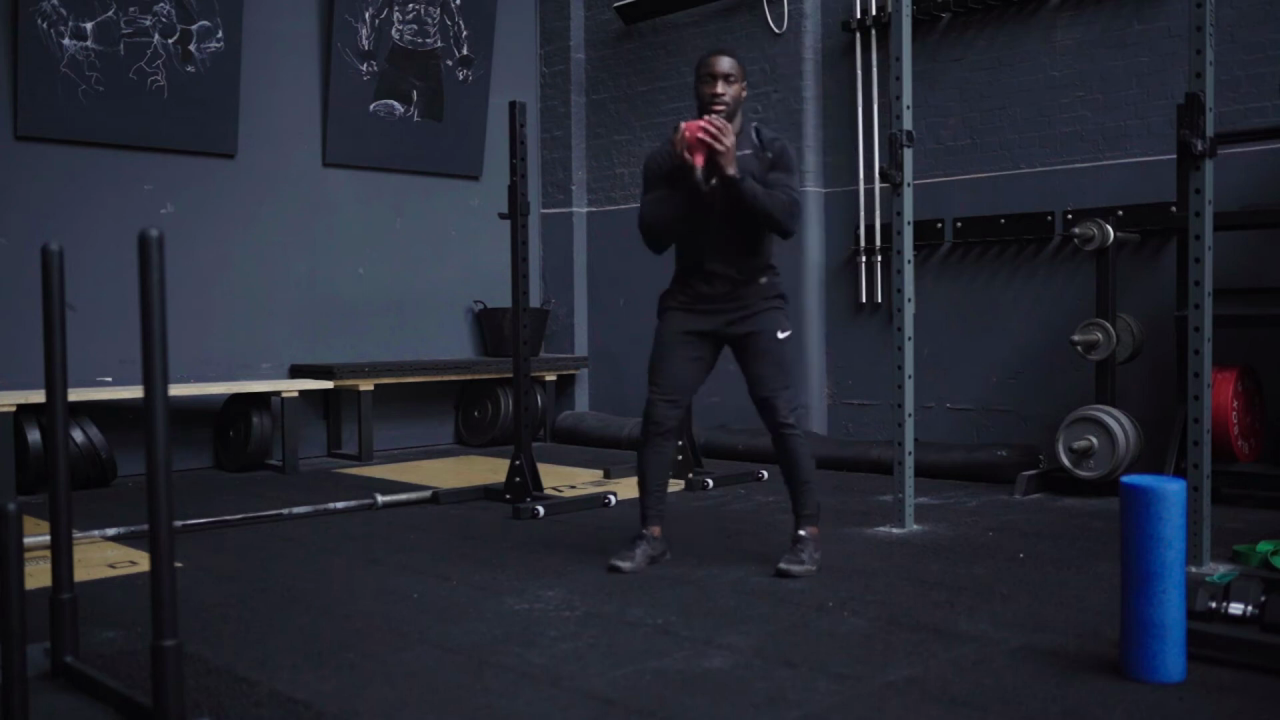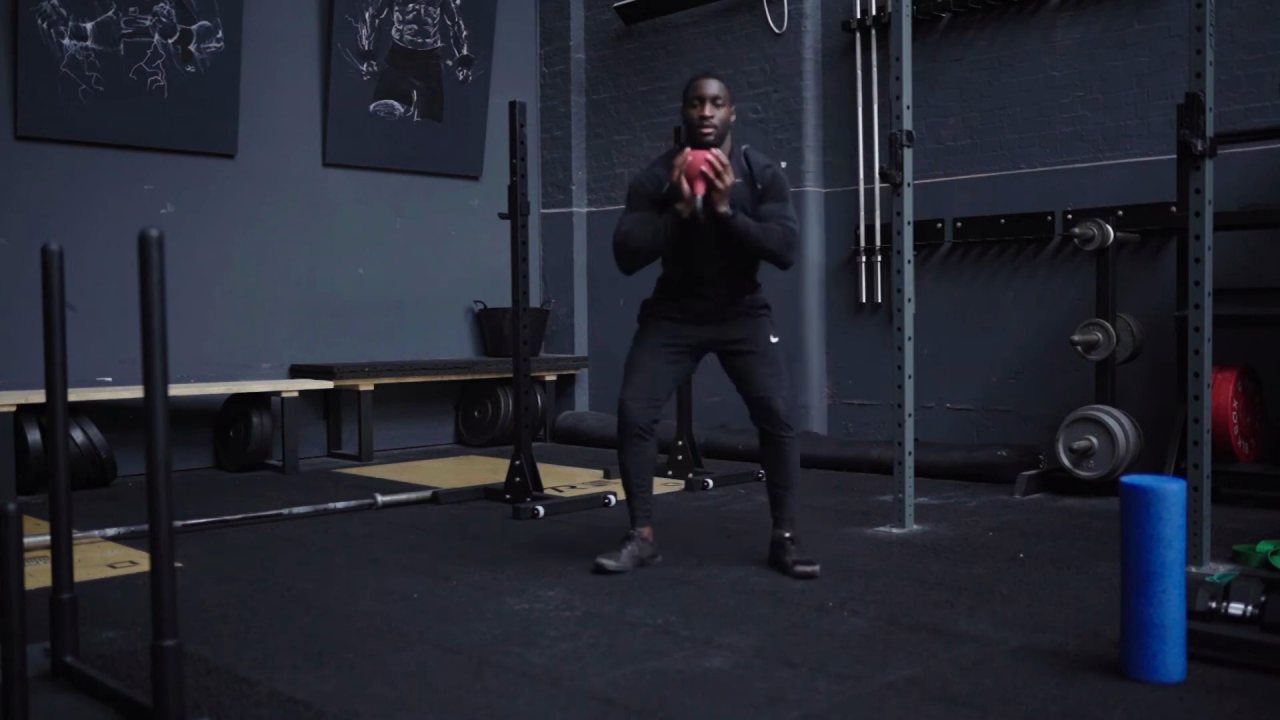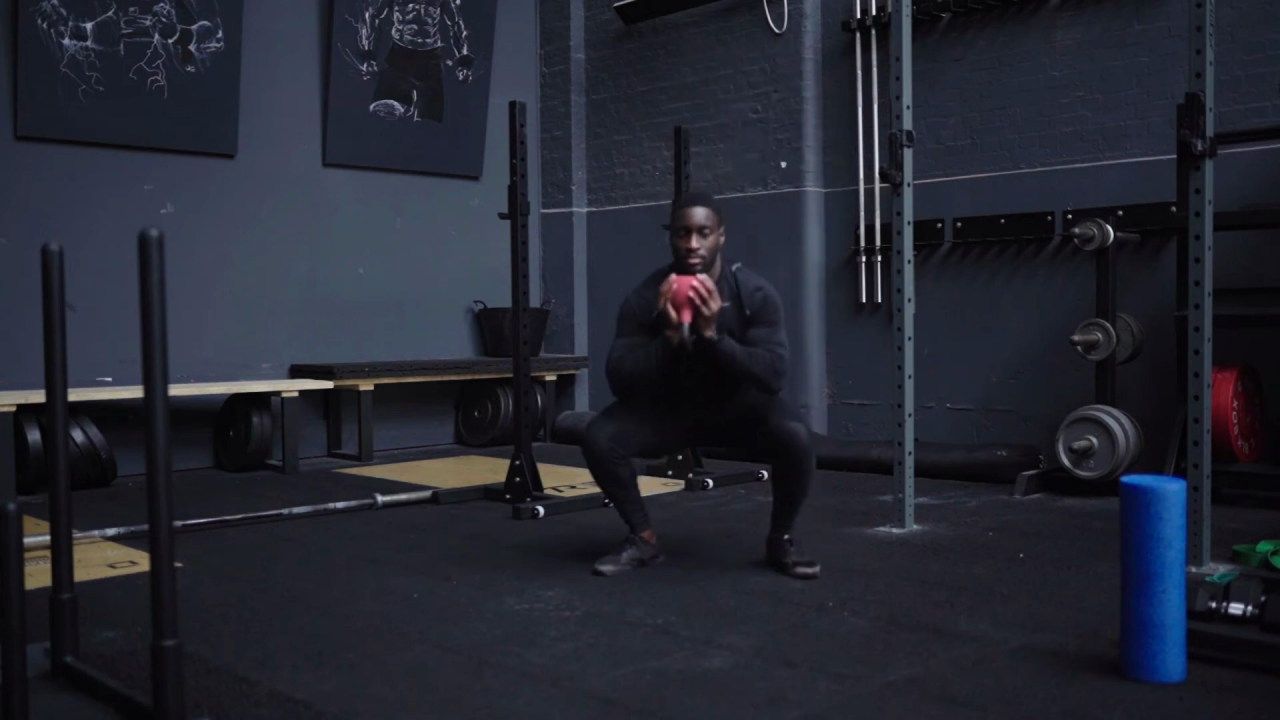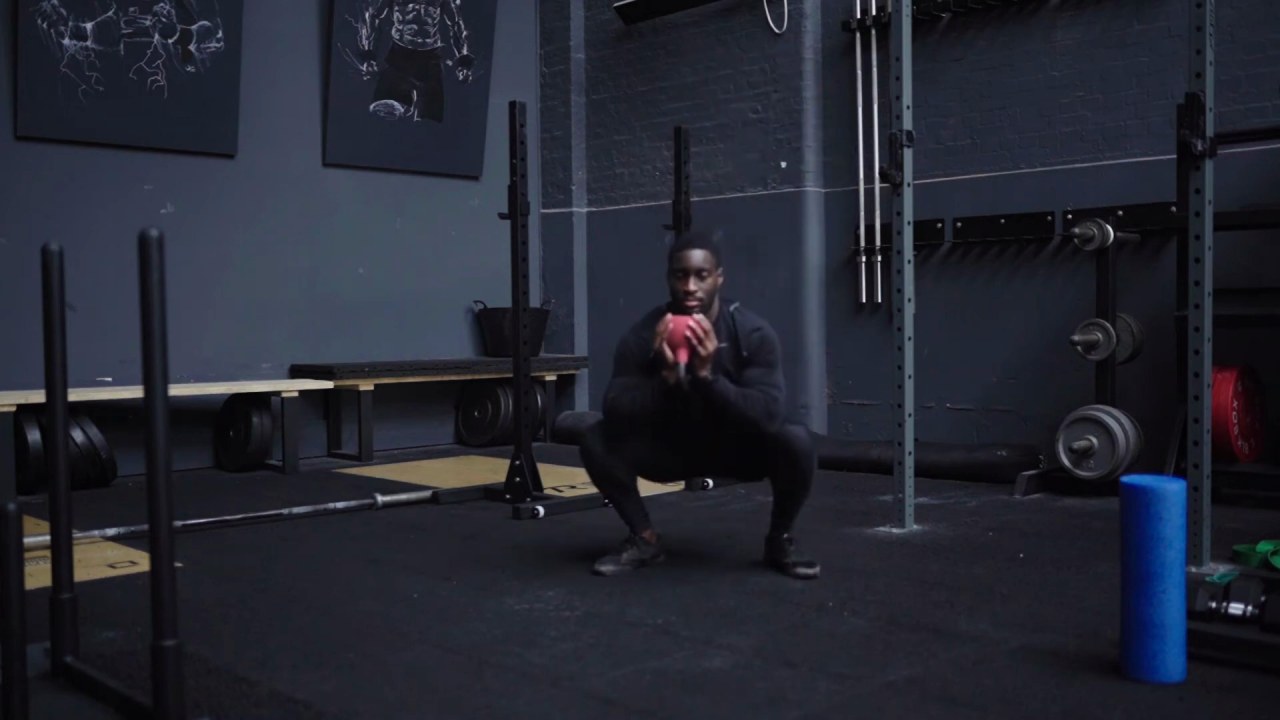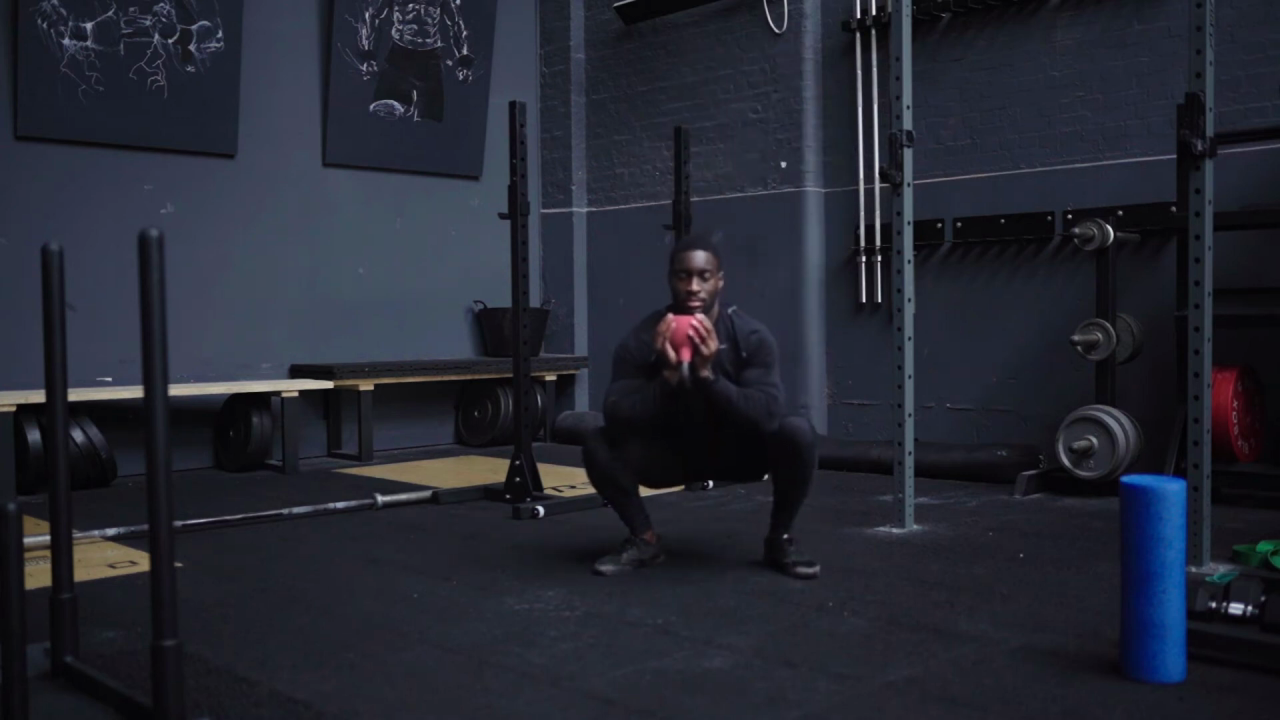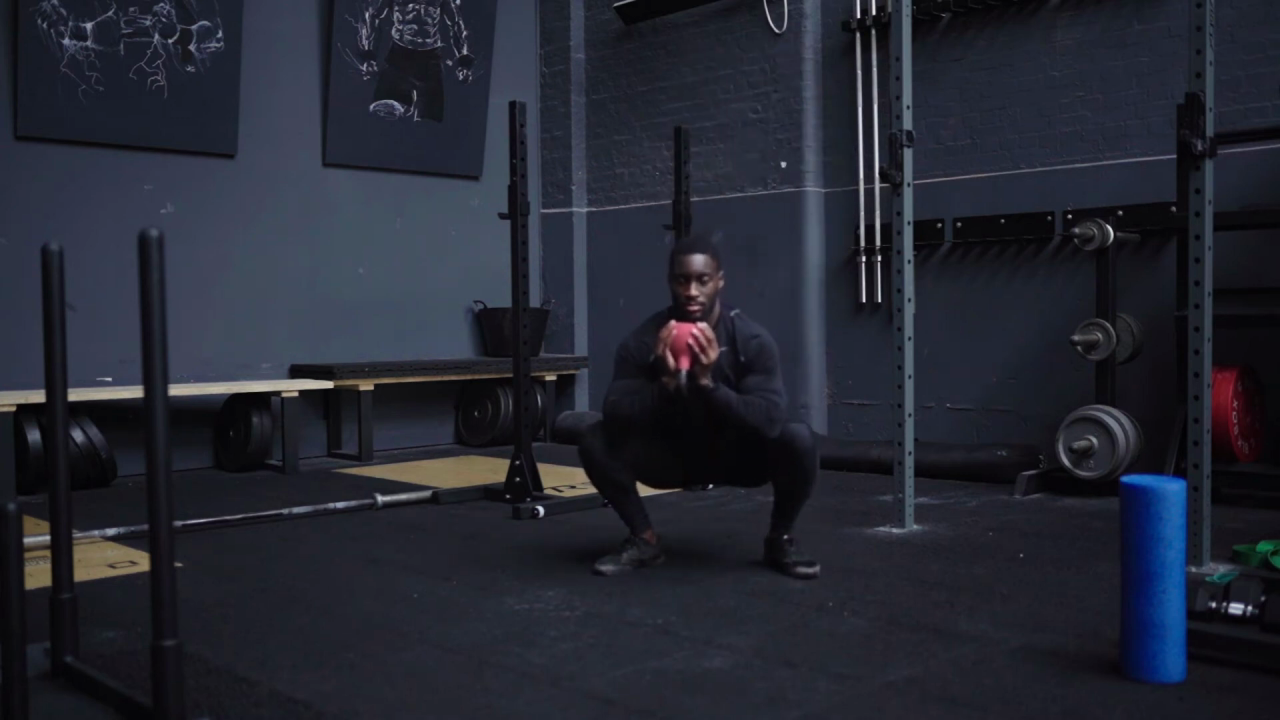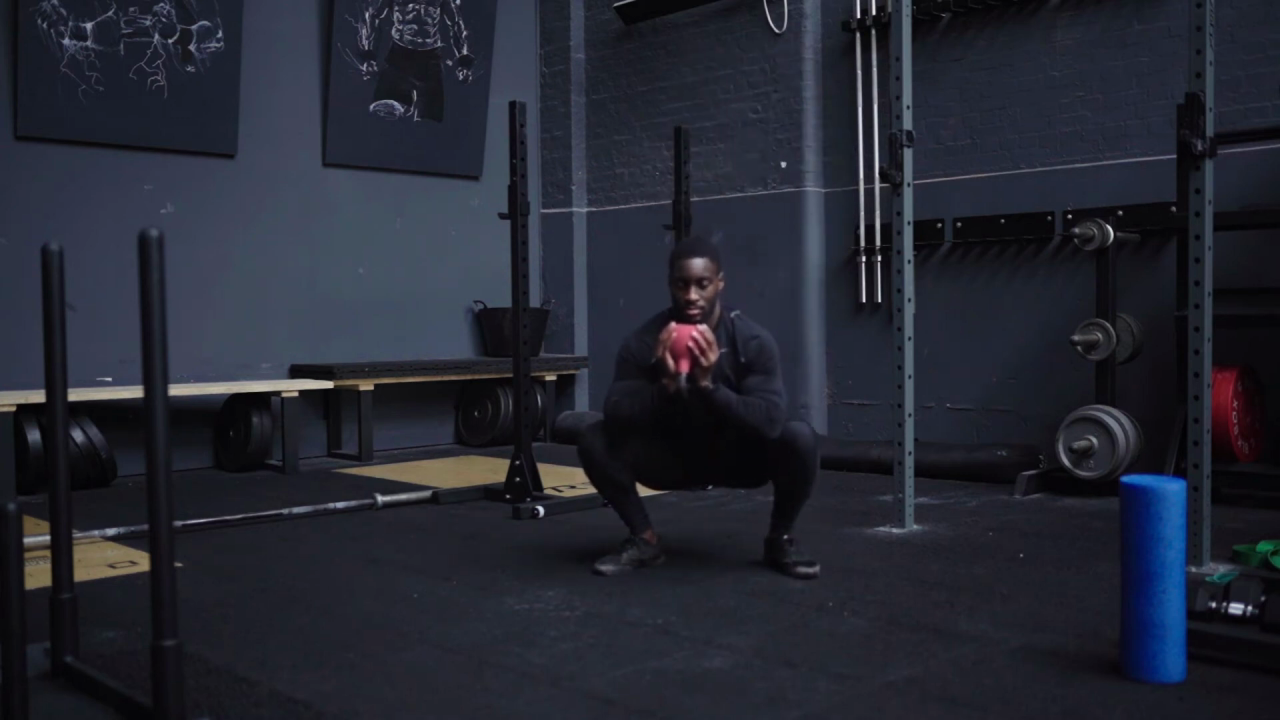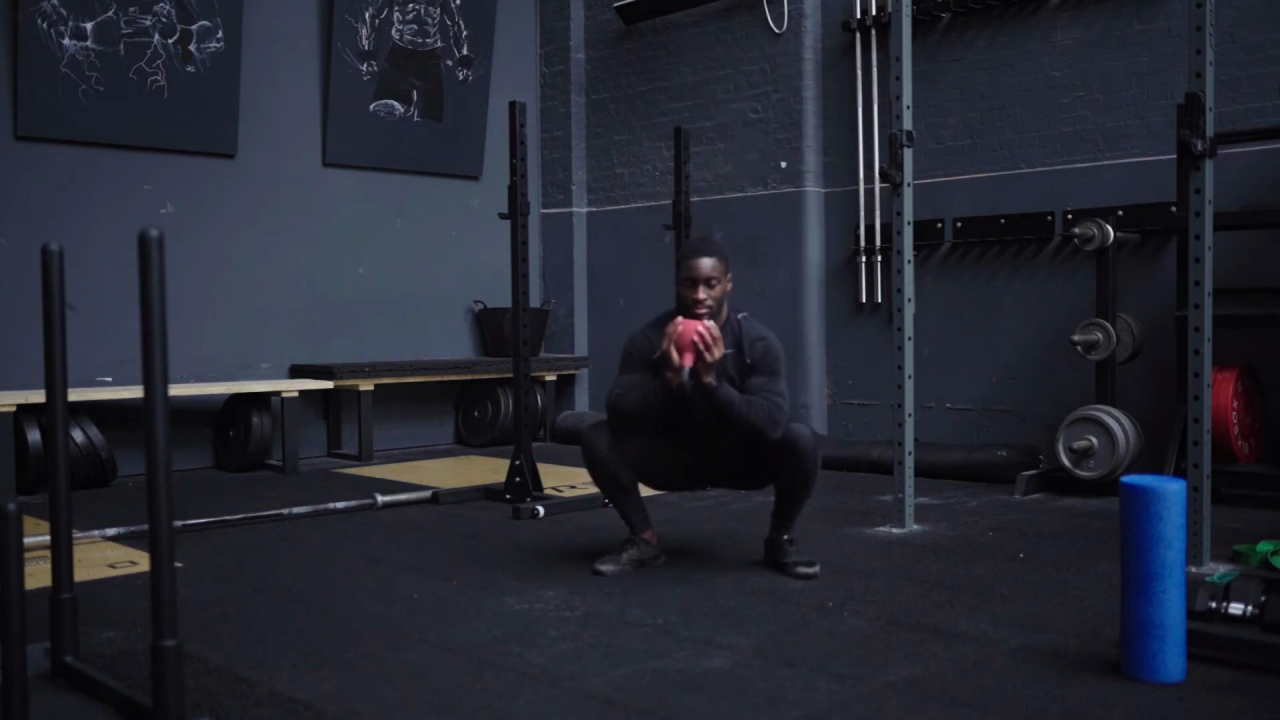
dt=0.5s
person 1, frame 1
left shoulder: (771, 148)
right shoulder: (666, 156)
left elbow: (787, 219)
right elbow: (655, 236)
left wrist: (733, 176)
right wrist: (689, 180)
left hip: (755, 301)
right hip: (689, 304)
left knee: (781, 415)
right knee: (661, 415)
left ankle: (808, 533)
right ankle: (651, 533)
person 1, frame 2
left shoulder: (762, 173)
right shoulder: (655, 178)
left elbow: (785, 249)
right elbow: (626, 257)
left wrist: (725, 210)
right wrist: (680, 210)
left hip: (742, 314)
right hip: (672, 316)
left knee: (776, 414)
right knee: (634, 411)
left ankle: (783, 537)
right ankle: (642, 535)
person 1, frame 3
left shoulder: (755, 293)
right shoulder: (645, 299)
left elbow: (773, 374)
right elbow: (620, 381)
left wrist: (713, 336)
right wrist: (669, 338)
left hip: (737, 404)
right hip: (666, 407)
left knee: (795, 437)
right knee: (599, 438)
left ankle: (780, 540)
right ankle: (643, 539)
person 1, frame 4
left shoulder: (754, 333)
right shoulder: (641, 337)
left elbow: (769, 416)
right elbow: (616, 416)
left wrist: (708, 376)
right wrist: (665, 378)
left hip: (737, 446)
right hip: (671, 446)
left knee: (795, 441)
right knee: (598, 442)
left ankle: (780, 540)
right ankle: (644, 539)
person 1, frame 5
left shoulder: (751, 336)
right shoulder: (640, 341)
left elbow: (768, 415)
right elbow: (617, 419)
left wrist: (709, 375)
right wrist: (668, 378)
left hip: (734, 450)
right hip: (670, 453)
left knee: (798, 433)
right knee: (599, 445)
left ankle: (780, 540)
right ankle: (643, 539)
person 1, frame 6
left shoulder: (752, 340)
right shoulder: (641, 341)
left elbow: (770, 420)
right elbow: (616, 417)
left wrist: (708, 383)
right wrist: (666, 384)
left hip: (736, 455)
right hip: (671, 455)
left knee: (798, 440)
right knee: (596, 441)
left ankle: (780, 541)
right ankle: (644, 540)
person 1, frame 7
left shoulder: (753, 340)
right shoulder: (642, 343)
left elbow: (771, 420)
right elbow: (616, 418)
left wrist: (709, 385)
right wrist: (665, 386)
left hip: (736, 456)
right hip: (672, 457)
left knee: (799, 438)
right knee: (595, 441)
left ankle: (780, 541)
right ankle: (644, 539)
person 1, frame 8
left shoulder: (759, 342)
right shoulder: (648, 340)
left elbow: (773, 423)
right elbow: (619, 413)
left wrist: (712, 381)
right wrist: (669, 379)
left hip: (740, 458)
right hip: (675, 458)
left knee: (800, 440)
right knee: (598, 439)
left ankle: (780, 541)
right ankle: (644, 540)
